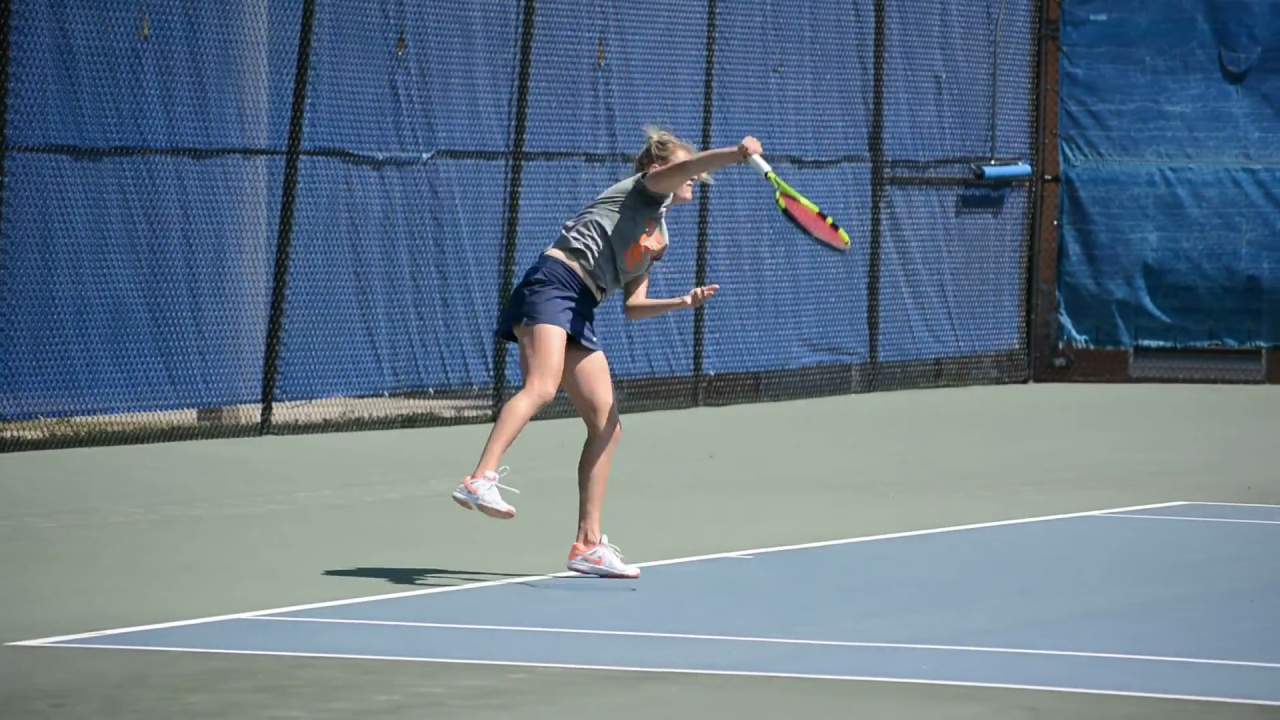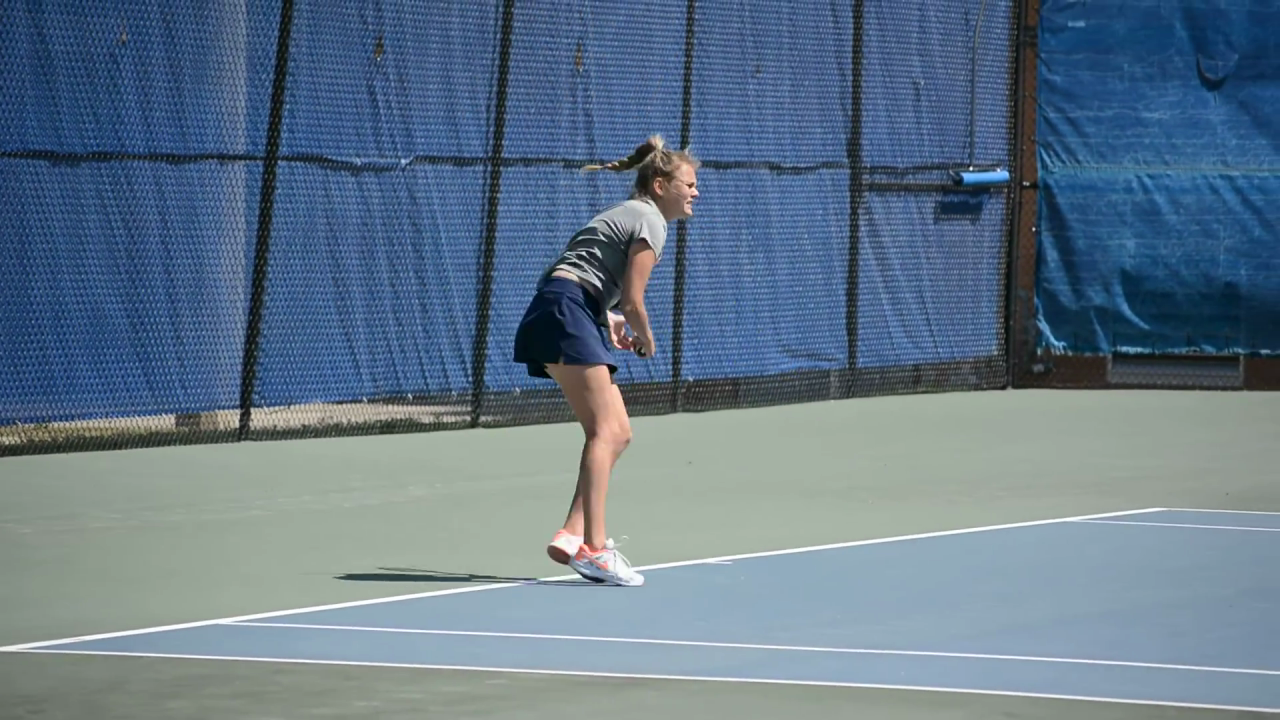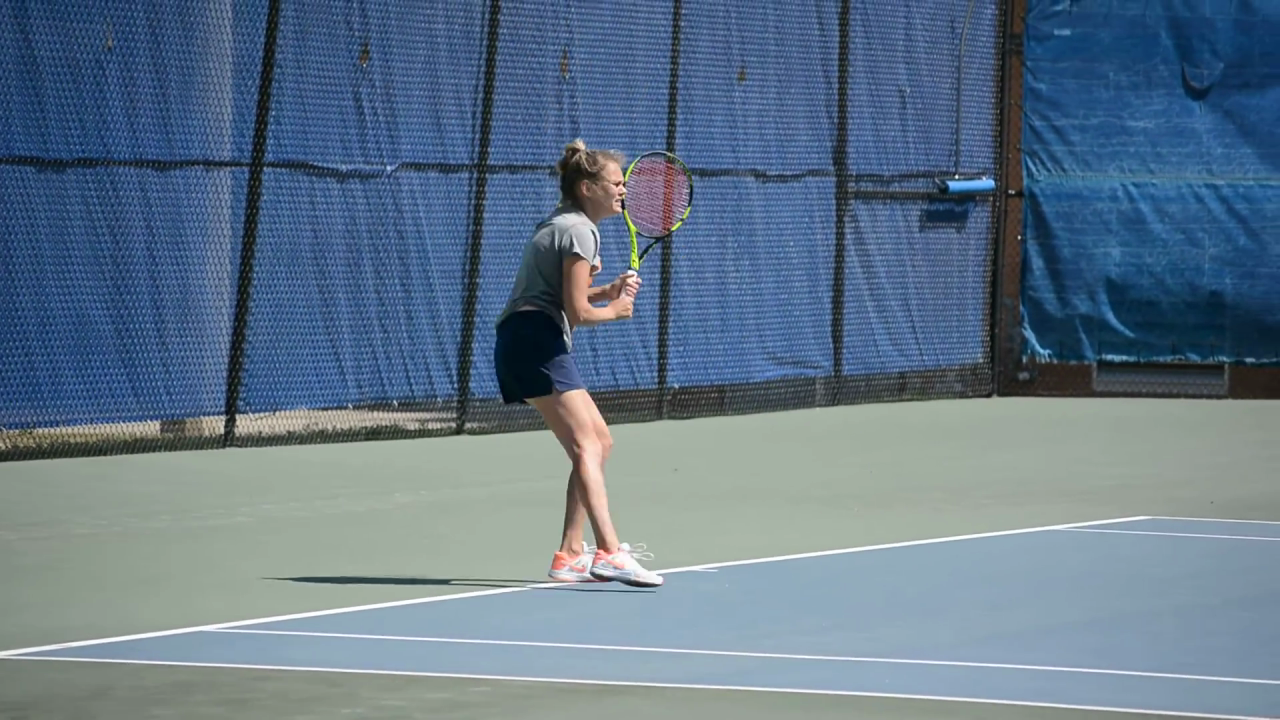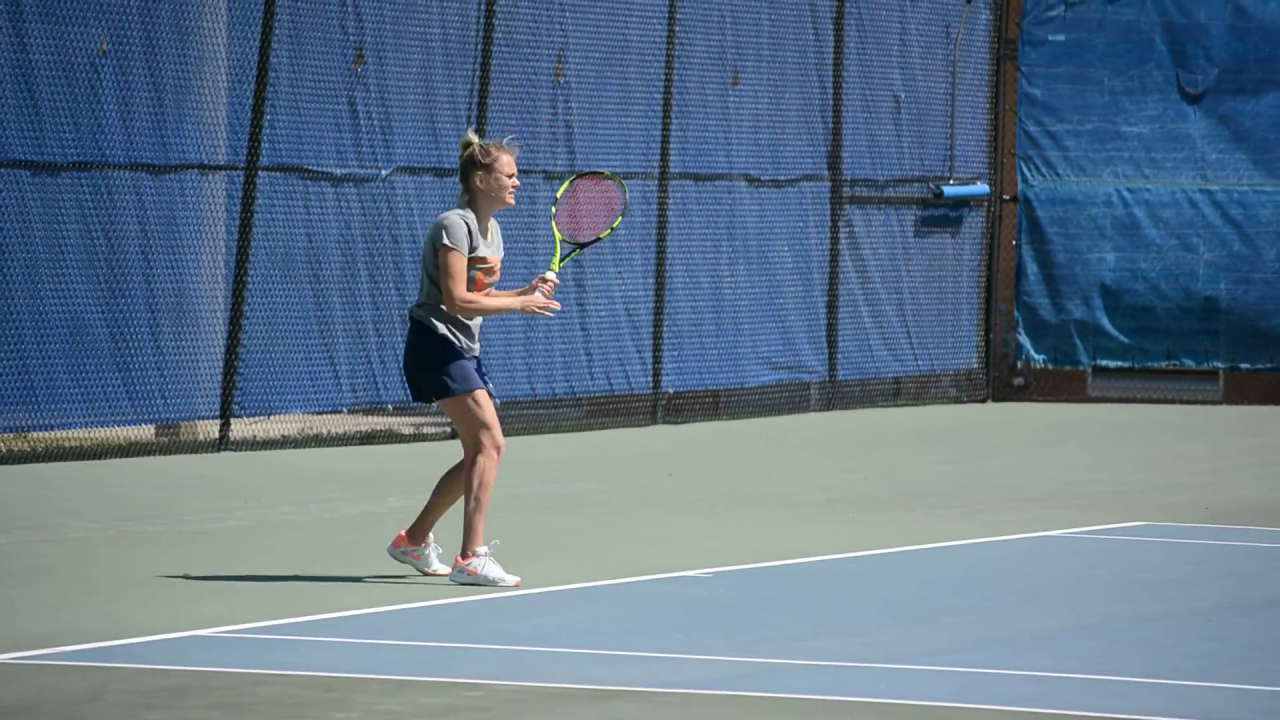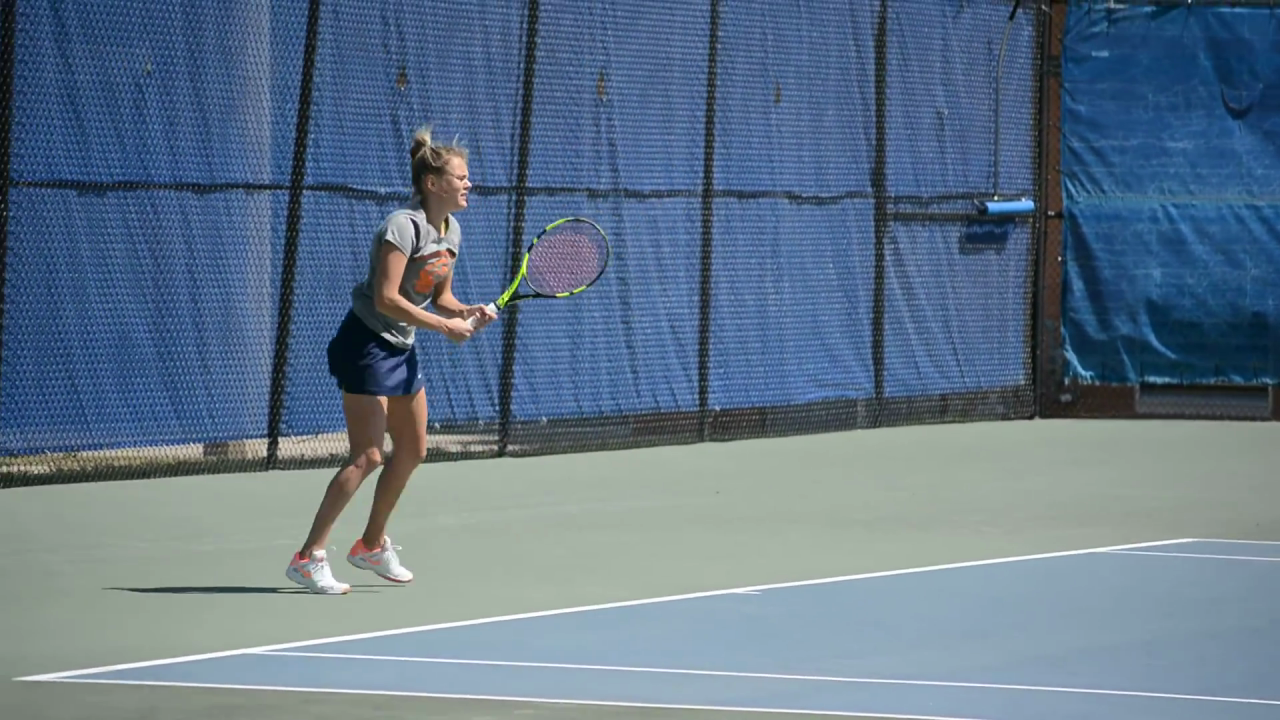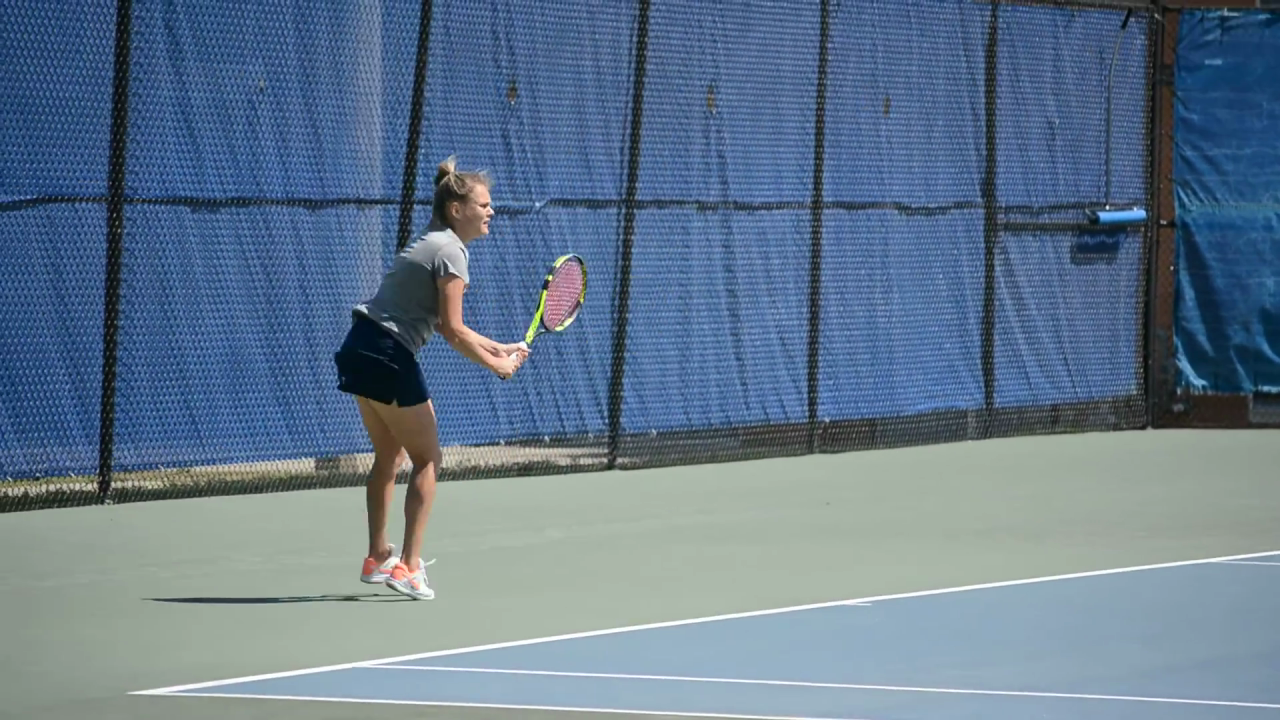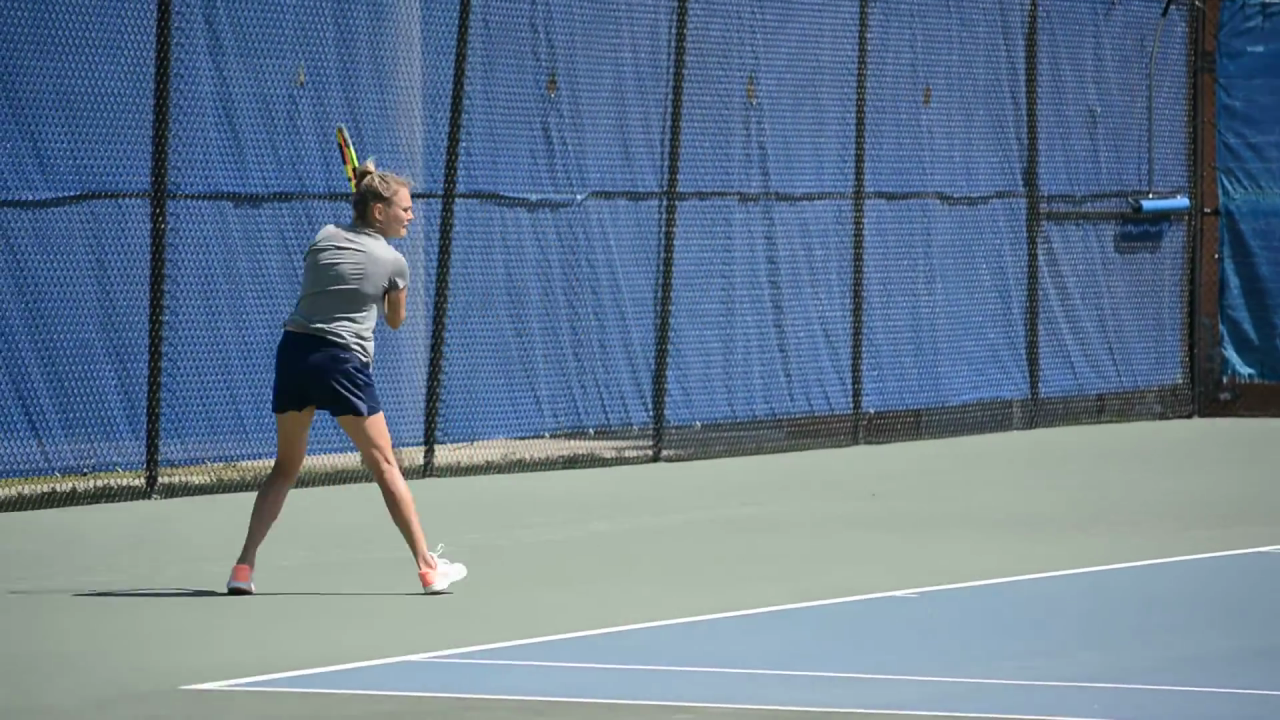
dt=0.3s
person 1, frame 1
left shoulder: (655, 235)
right shoulder: (645, 189)
left elbow: (631, 302)
right elbow: (679, 164)
left wrist: (682, 302)
right wrist: (735, 151)
left hip: (576, 308)
right hip: (551, 285)
left knee: (605, 422)
right knee: (540, 387)
left ankle: (588, 545)
right ankle: (480, 479)
person 1, frame 2
left shoulder: (627, 216)
right shoulder: (649, 220)
right elbow: (632, 300)
left wrist: (607, 320)
right wrist: (647, 341)
left hip: (553, 315)
right hip: (565, 311)
left knee: (618, 432)
right knee: (607, 432)
left ankle: (575, 536)
right ankle: (592, 546)
person 1, frame 3
left shoulder: (559, 224)
right shoulder: (577, 231)
right elbow: (578, 313)
left wrist: (612, 291)
right wrist: (615, 311)
left hip: (527, 344)
right hip: (538, 343)
left knee: (592, 443)
right knee: (588, 447)
left ankle: (571, 552)
right ankle: (609, 552)
person 1, frame 4
left shoulder: (489, 227)
right shoulder: (453, 225)
left elbow: (480, 297)
right elbow: (457, 301)
left wrist: (529, 291)
right wrist: (522, 304)
left hip: (462, 350)
right hip: (437, 346)
left knee: (482, 453)
right knee: (489, 445)
left ankle: (414, 538)
right ankle: (471, 556)
person 1, frame 5
left shoulder: (450, 229)
right shoulder: (400, 226)
left elbow: (440, 297)
right elbow: (387, 299)
left wrist: (469, 313)
right wrist: (446, 325)
left hip: (400, 347)
right hip: (366, 343)
left knee: (413, 451)
right knee: (365, 457)
left ankle: (373, 545)
right ankle: (307, 556)
person 1, frame 6
left shoulder: (438, 246)
right shoulder: (448, 251)
left elbow: (450, 326)
right elbow: (451, 330)
left wrist: (500, 348)
right wrist: (494, 364)
left hip: (363, 347)
right hip: (387, 353)
left knee: (388, 457)
right knee: (428, 459)
left ankle: (378, 558)
right ankle: (406, 566)
person 1, frame 7
left shoulder: (324, 236)
right shoulder: (395, 261)
right elbow: (395, 320)
left hip: (295, 355)
right hip: (343, 363)
left knee: (286, 467)
right knee: (385, 466)
left ankle: (244, 566)
right ankle: (428, 566)
